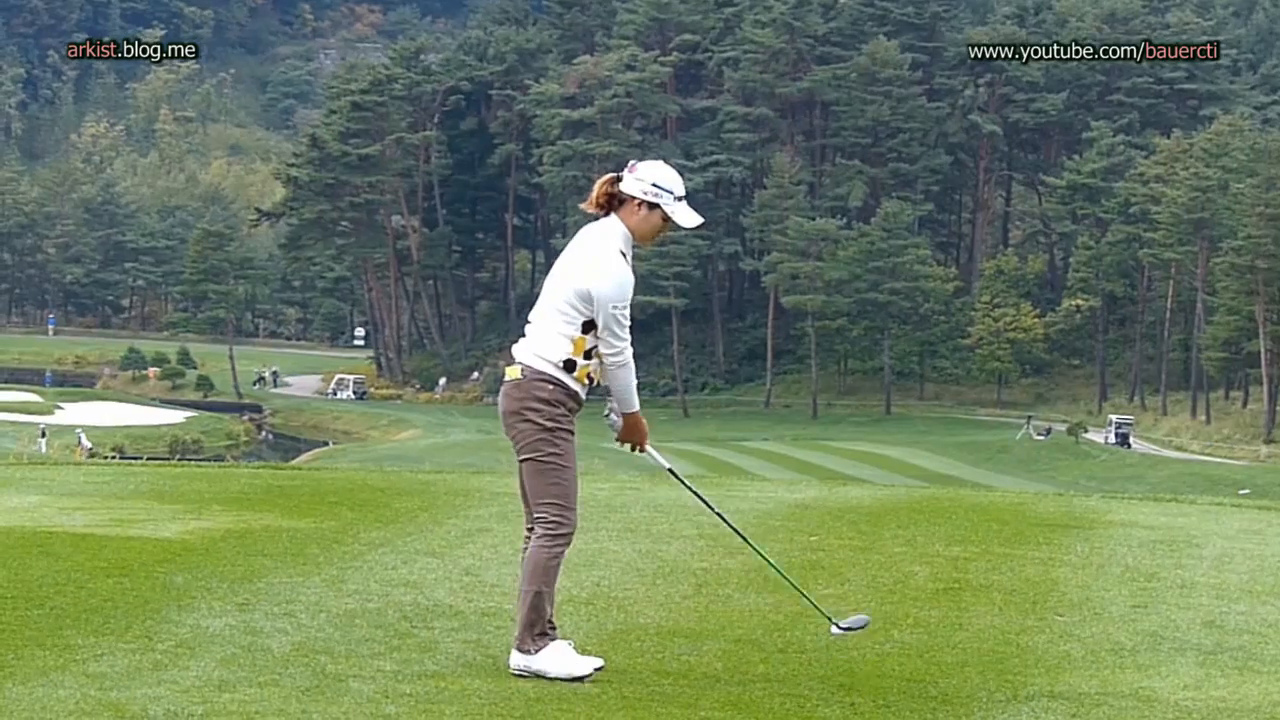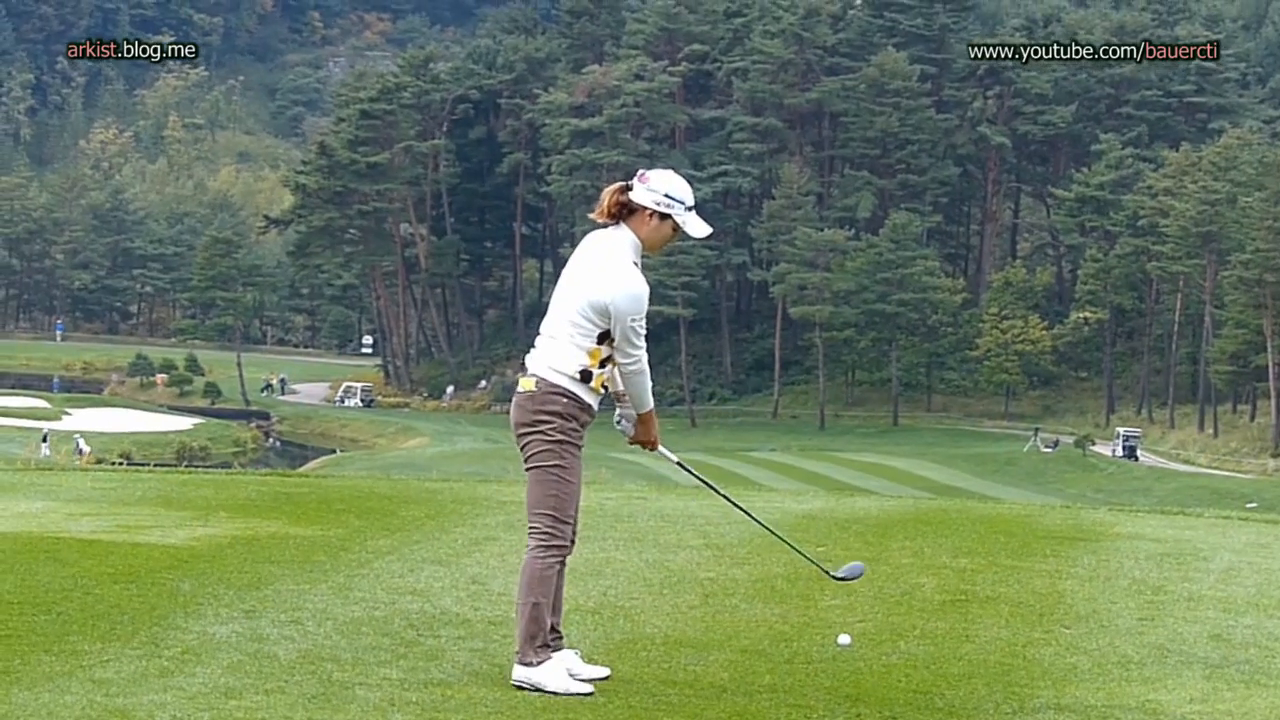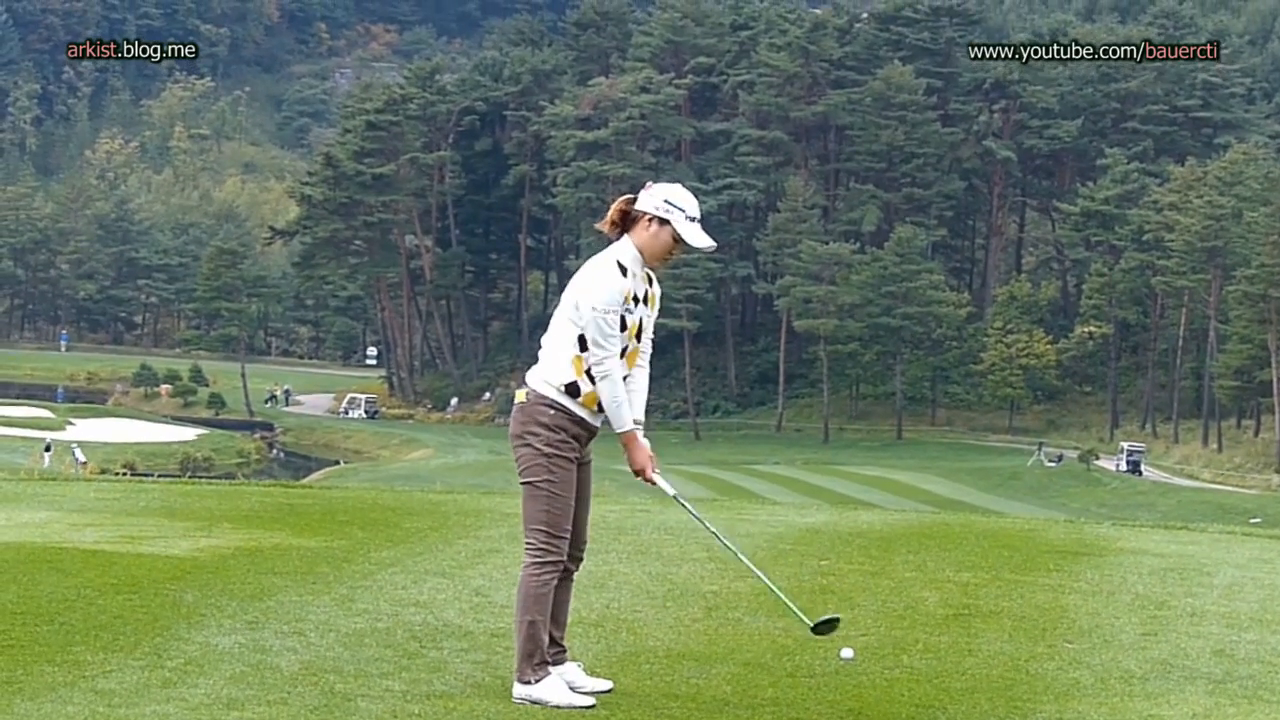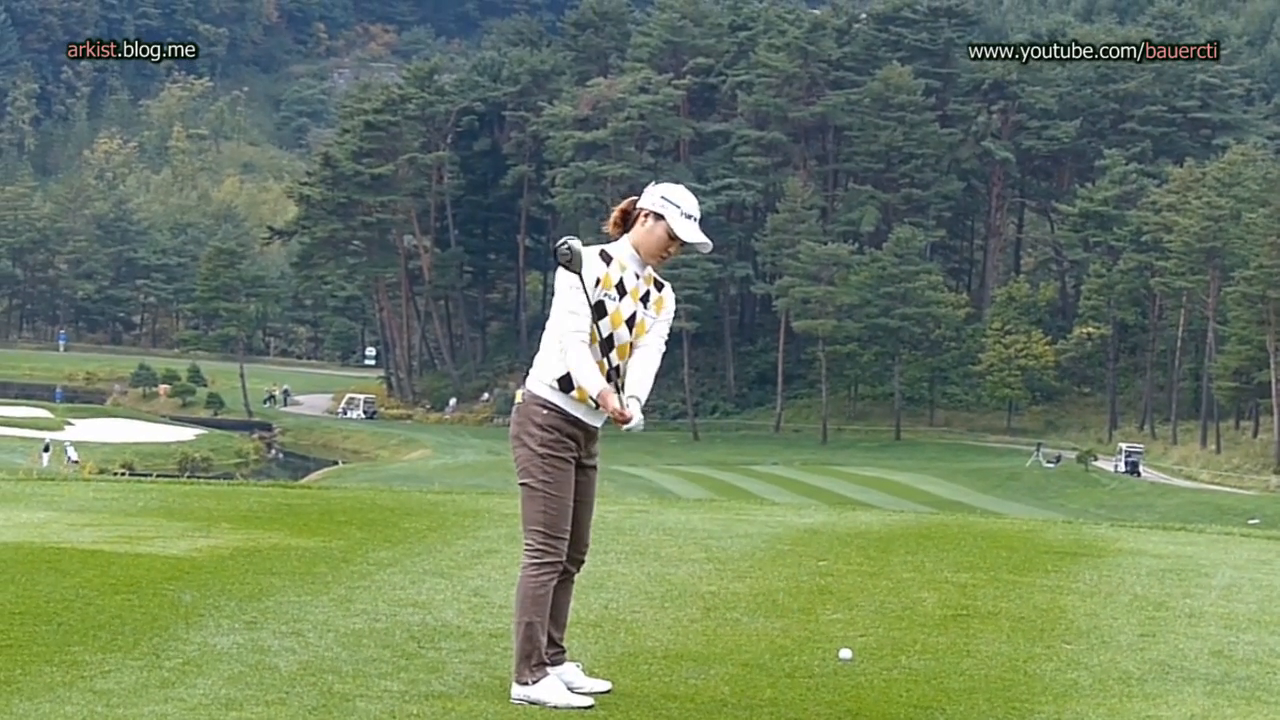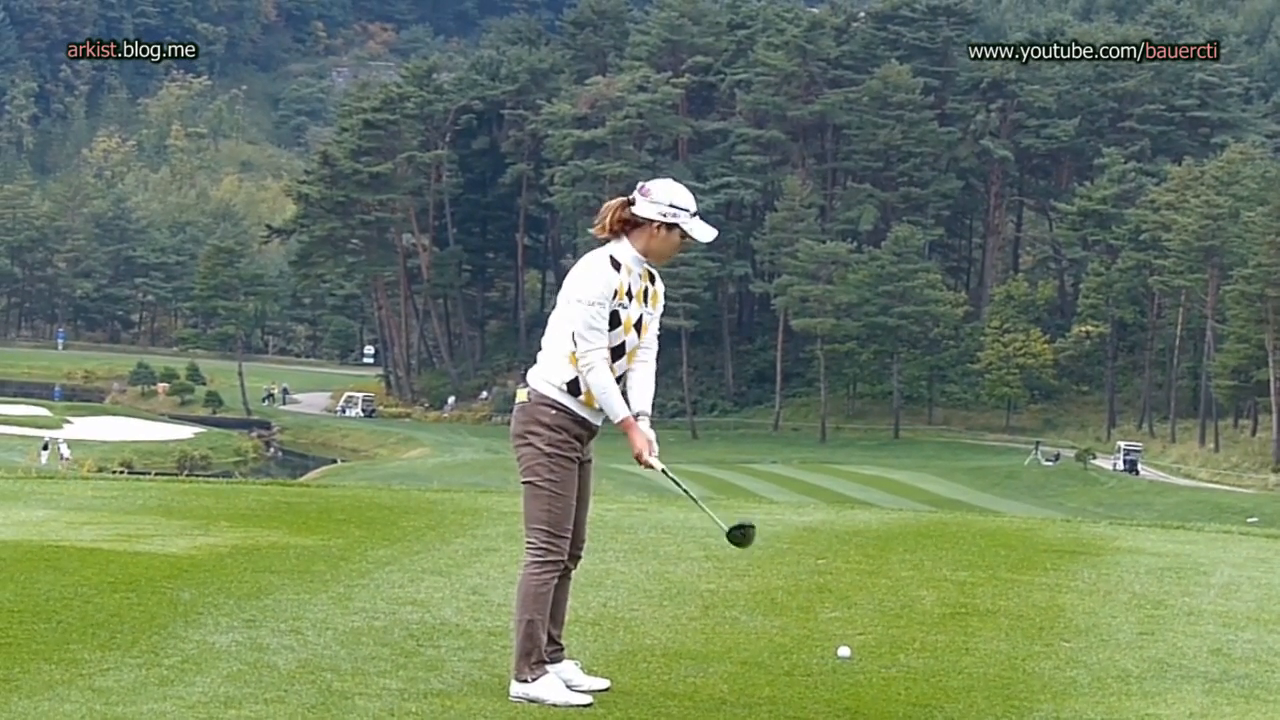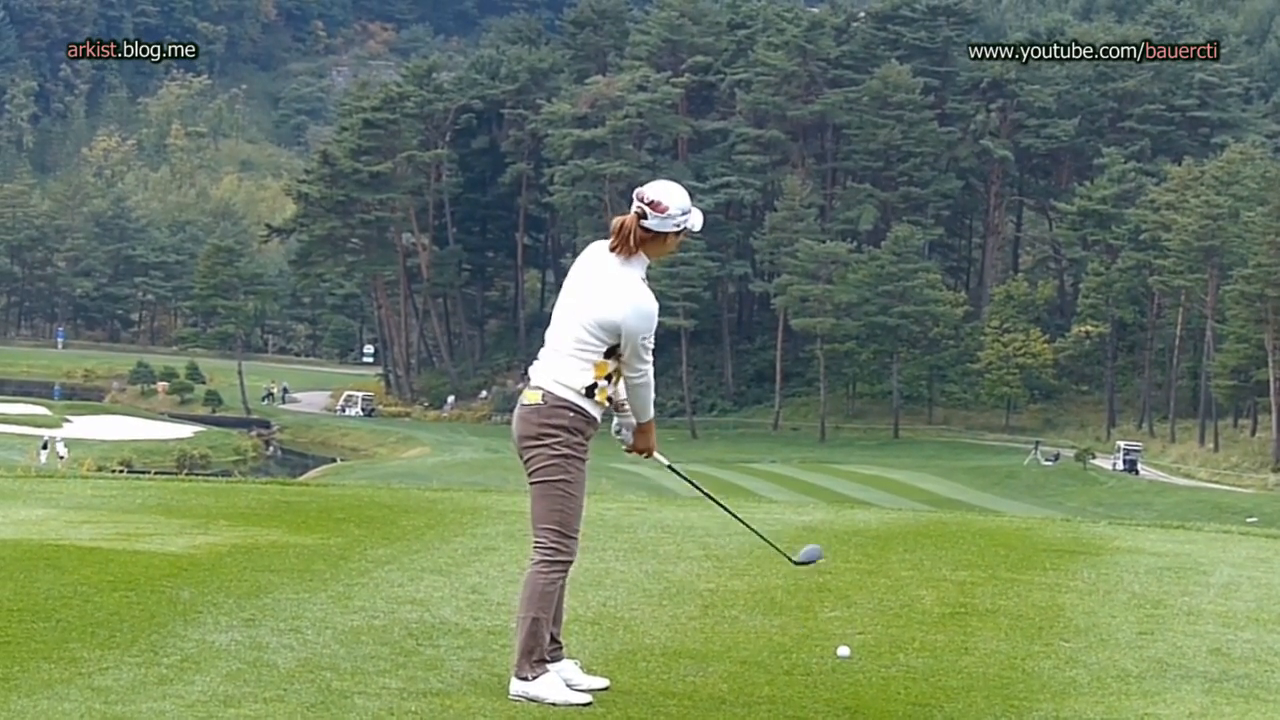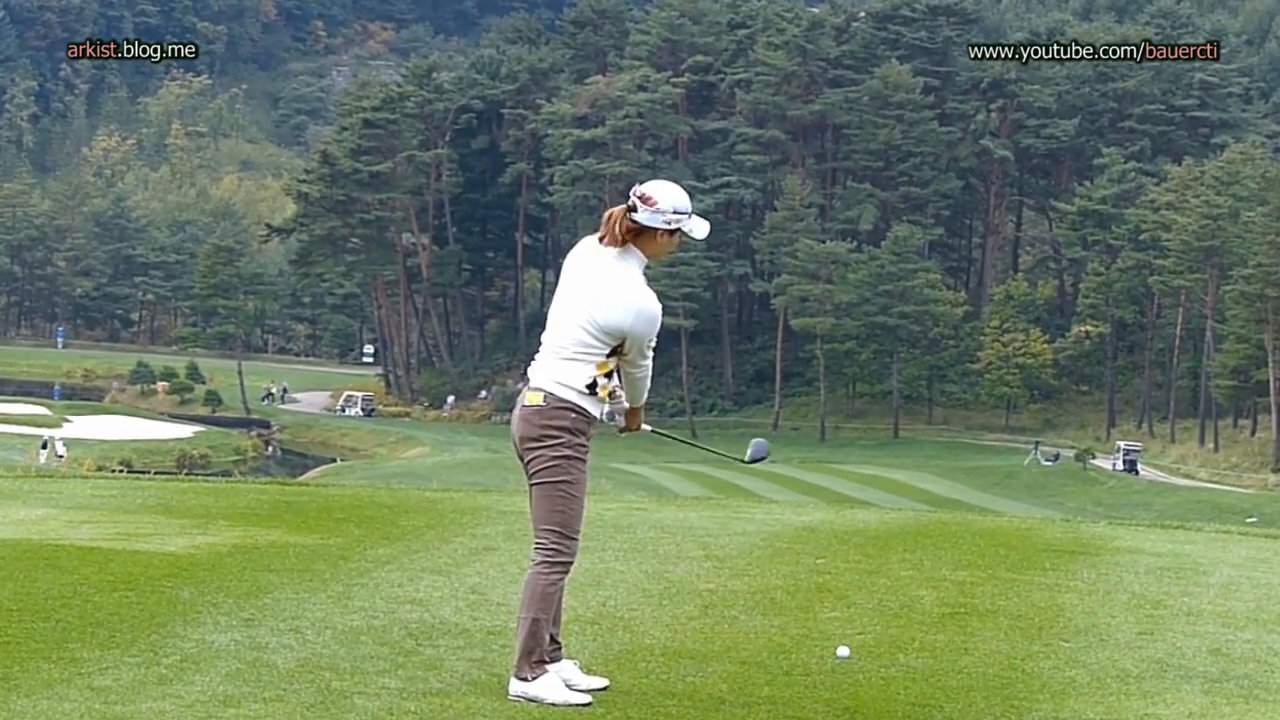
dt=0.4s
person 1, frame 1
left shoulder: (597, 237)
right shoulder: (613, 270)
right elbow: (615, 350)
left wrist: (622, 408)
right wrist: (632, 416)
left hip: (541, 392)
right hip: (541, 395)
left knee: (545, 525)
right knee: (556, 524)
left ankle: (544, 639)
right ankle: (529, 647)
person 1, frame 2
left shoulder: (599, 241)
right shoulder: (626, 281)
right elbow: (631, 358)
left wrist: (626, 397)
right wrist: (646, 416)
left hip: (553, 402)
right hip: (555, 407)
left knee: (560, 537)
right knee: (550, 535)
left ankle: (551, 648)
right ankle: (531, 660)
person 1, frame 3
left shoulder: (648, 287)
right shoulder: (604, 276)
left elbow: (636, 362)
right elbow: (604, 368)
left wrist: (638, 433)
right wrist: (630, 440)
left hip: (577, 426)
right hip: (548, 418)
left knee: (570, 552)
right knee: (547, 550)
left ankle: (554, 661)
right ankle: (530, 676)
person 1, frame 4
left shoulder: (661, 297)
right shoulder: (587, 263)
left elbow: (646, 359)
right elbow: (573, 343)
left wrist: (632, 403)
right wrist: (604, 393)
left hip: (585, 429)
right hip: (547, 416)
left knee: (571, 554)
right knee: (546, 551)
left ankle: (553, 662)
right ankle: (528, 676)
person 1, frame 5
left shoulder: (651, 284)
right shoulder: (599, 273)
left elbow: (641, 359)
right elbow: (593, 360)
left wrist: (641, 420)
right wrist: (627, 425)
left hip: (575, 426)
right hip: (549, 418)
left knee: (567, 552)
right knee: (547, 550)
left ankle: (551, 660)
right ankle: (527, 675)
person 1, frame 6
left shoulder: (598, 255)
right shoulder: (638, 303)
right elbow: (636, 371)
left wrist: (618, 409)
right wrist: (644, 426)
left hip: (545, 409)
right hip: (560, 421)
left knee: (559, 548)
right knee: (554, 550)
left ankle: (550, 658)
right ankle: (527, 673)
person 1, frame 7
left shoulder: (589, 250)
right shoulder: (640, 302)
right elbow: (637, 366)
left wrist: (612, 391)
right wrist: (634, 406)
left hip: (544, 411)
right hip: (559, 422)
left knee: (557, 548)
right knee: (556, 550)
left ankle: (550, 659)
right ankle: (528, 673)
